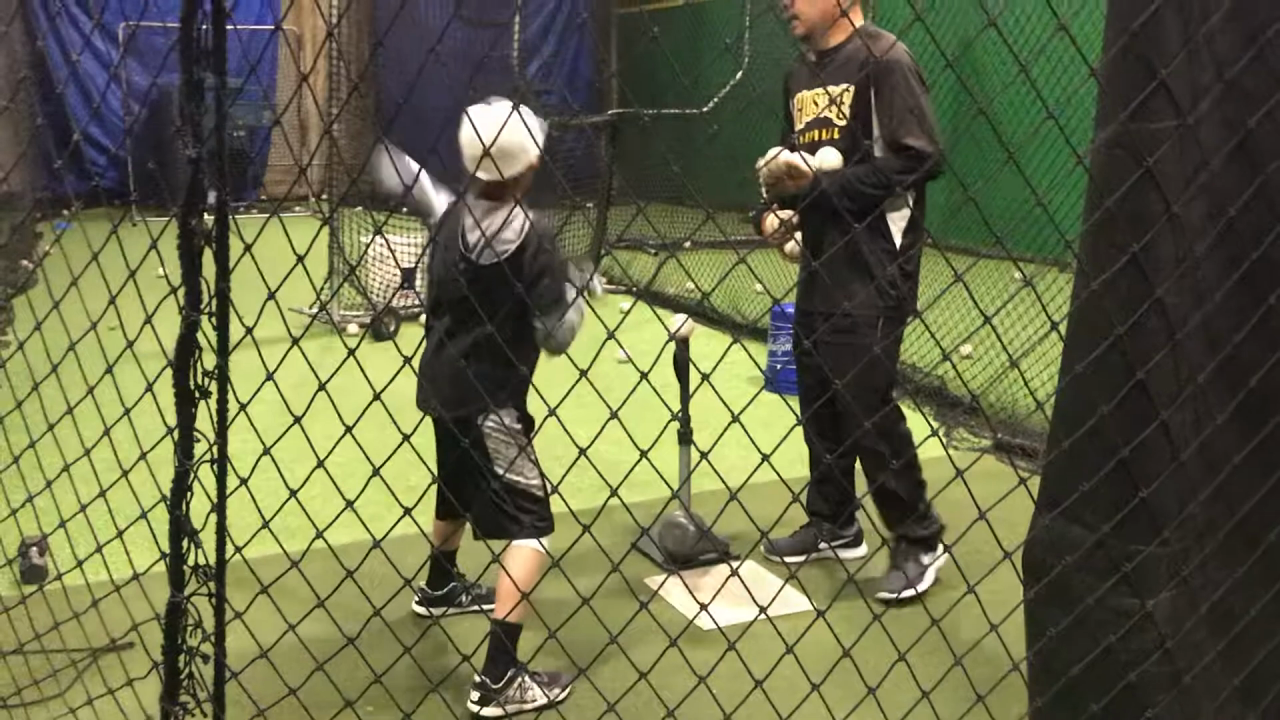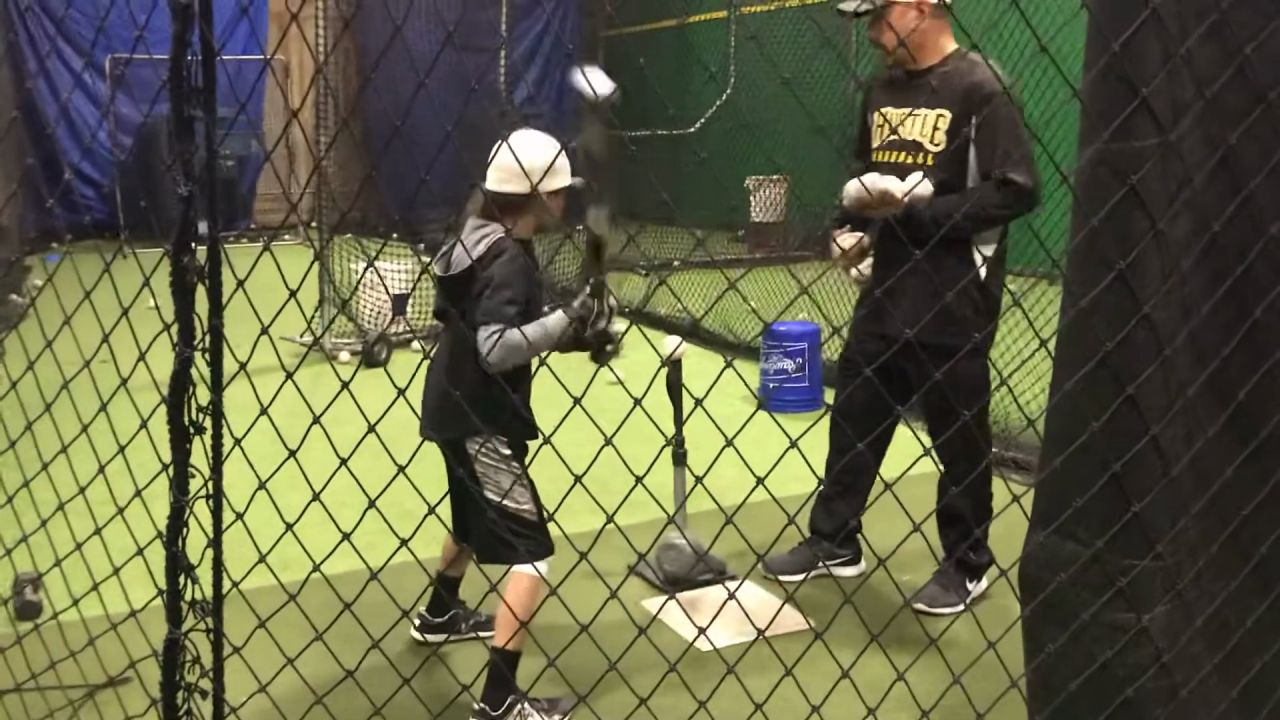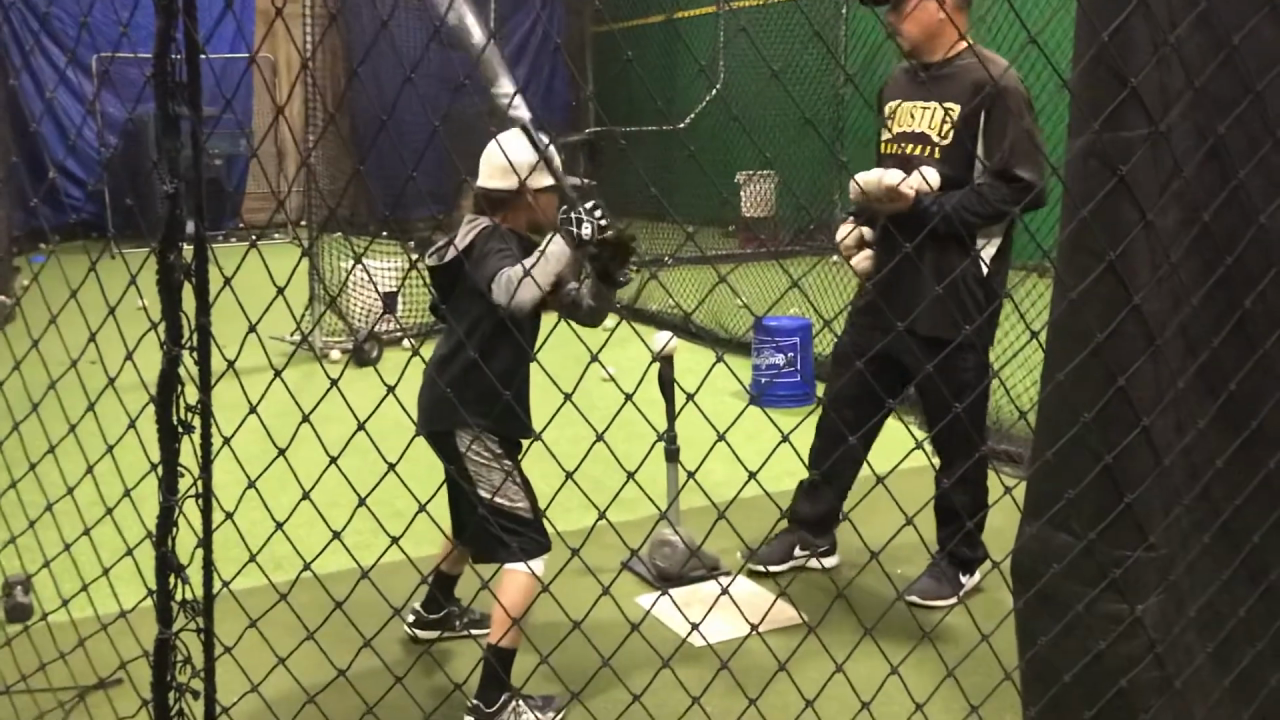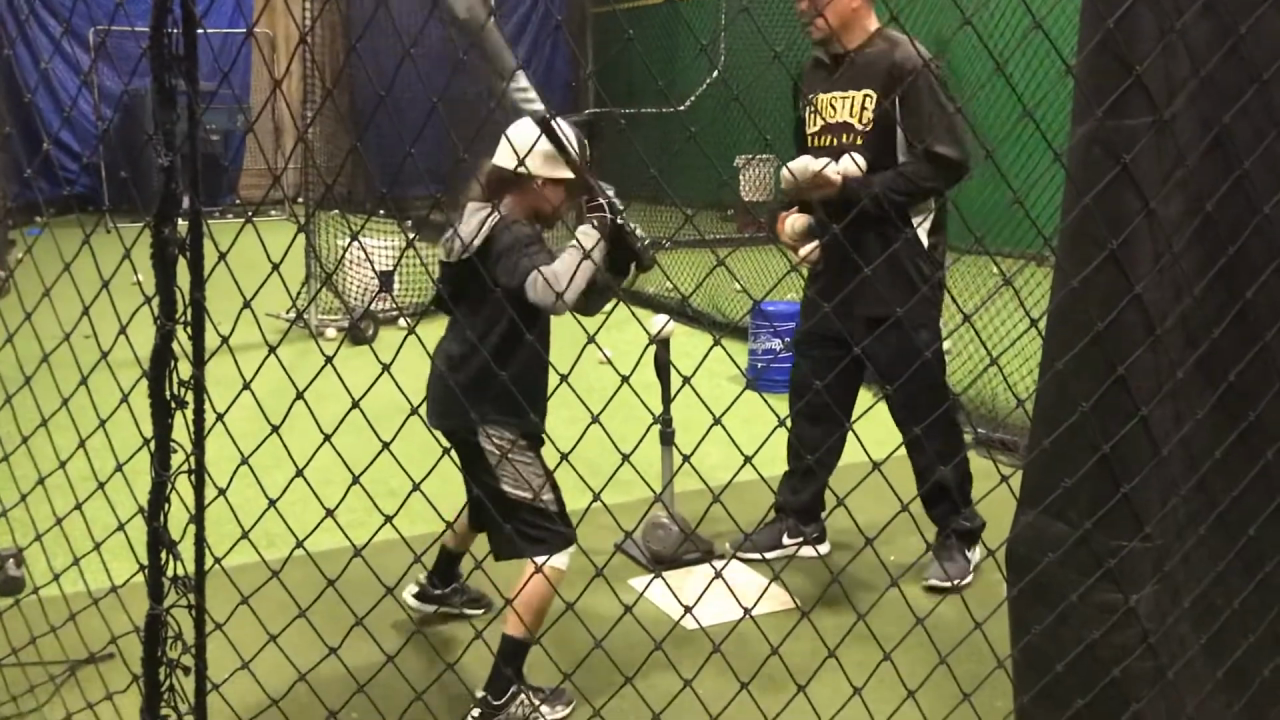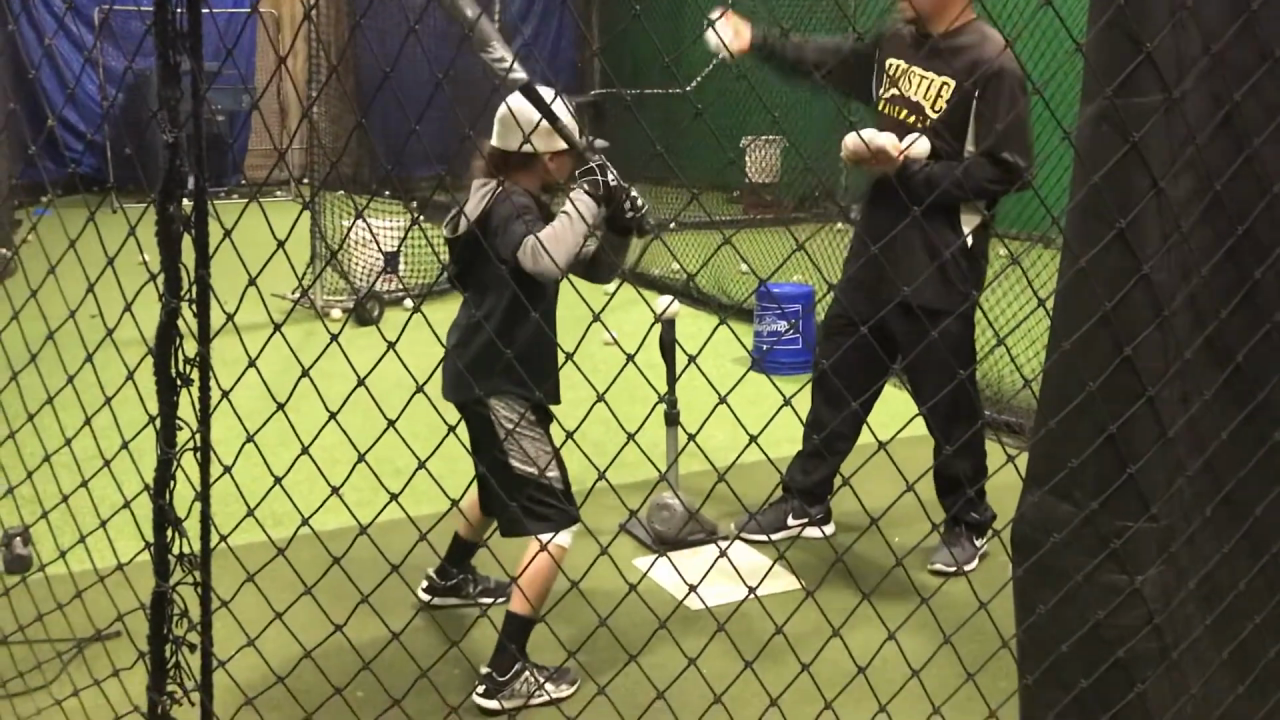
dt=0.7s
person 1, frame 1
left shoulder: (454, 213)
right shoulder: (530, 236)
right elbow: (555, 334)
right wrist: (575, 291)
left hip: (446, 380)
right hip: (487, 393)
left knee: (460, 488)
right knee: (530, 527)
left ankle: (440, 586)
person 1, frame 2
left shoulder: (487, 240)
right shoulder: (507, 258)
left elbow: (511, 331)
right elbow: (496, 349)
left wrist: (576, 328)
right wrist: (567, 324)
left hip: (460, 407)
right hip: (479, 417)
left knee: (475, 518)
right knee: (529, 552)
left ankle: (439, 613)
person 1, frame 3
left shoulder: (522, 246)
right shoulder: (489, 242)
left elbow: (588, 312)
right elbow: (517, 294)
left wrist: (607, 271)
right wrist: (566, 243)
left hip: (471, 408)
right hip: (467, 415)
left knee: (479, 515)
right knee: (526, 550)
left ankle: (434, 611)
person 1, frame 4
left shoulder: (508, 228)
right shoulder: (506, 235)
left elbow: (582, 299)
right elbow: (554, 293)
left wrist: (613, 260)
right wrist: (592, 232)
left hip: (469, 395)
right hip: (486, 407)
left knee: (492, 496)
right knee: (550, 545)
left ankle: (436, 585)
person 1, frame 5
left shoulder: (521, 203)
right shoulder: (508, 205)
left elbow: (597, 268)
right elbow: (545, 260)
left wrist: (617, 226)
right wrist: (586, 198)
left hip: (488, 373)
right hip: (496, 381)
left knee: (504, 478)
right knee: (554, 521)
left ankle: (448, 578)
right ankle: (505, 673)
person 2, frame 1
left shoulder: (884, 59)
right shoulder: (801, 71)
left elbow: (920, 160)
left wrist: (823, 186)
right wrist: (780, 205)
left hip: (873, 271)
right hip: (821, 265)
left knee: (867, 401)
right knee: (820, 401)
left ankle: (918, 539)
right ankle: (833, 524)
person 2, frame 2
left shoulder: (980, 86)
right shoulder: (880, 89)
left elbow: (1017, 191)
left wrist: (915, 212)
right wrist: (851, 226)
left hip: (953, 301)
right hip: (884, 294)
left knee: (958, 437)
right knee: (853, 422)
left ankle: (967, 564)
right ankle: (834, 541)
person 2, frame 3
left shoulder: (991, 82)
right shoulder: (897, 80)
left elbow: (1023, 189)
left wrist: (923, 207)
right wrist: (860, 219)
left hip: (955, 295)
right hip: (885, 285)
left knee: (955, 433)
right knee: (844, 413)
left ankle: (960, 557)
right ankle: (811, 533)
person 2, frame 4
left shoulder: (904, 63)
right shoulder: (813, 74)
left elbow: (946, 163)
left wrist: (852, 191)
right wrist: (795, 210)
left hip: (900, 273)
right hip: (833, 266)
left knee: (923, 409)
right knee: (813, 398)
left ankle: (959, 533)
right ankle: (800, 521)
person 2, frame 5
left shoulder: (991, 62)
left elbow: (1007, 171)
right elbow: (834, 62)
left wrist: (908, 171)
left hip: (940, 266)
right hip: (874, 248)
left knee: (948, 400)
right knee: (836, 379)
left ankle: (968, 523)
right ankle: (806, 502)
